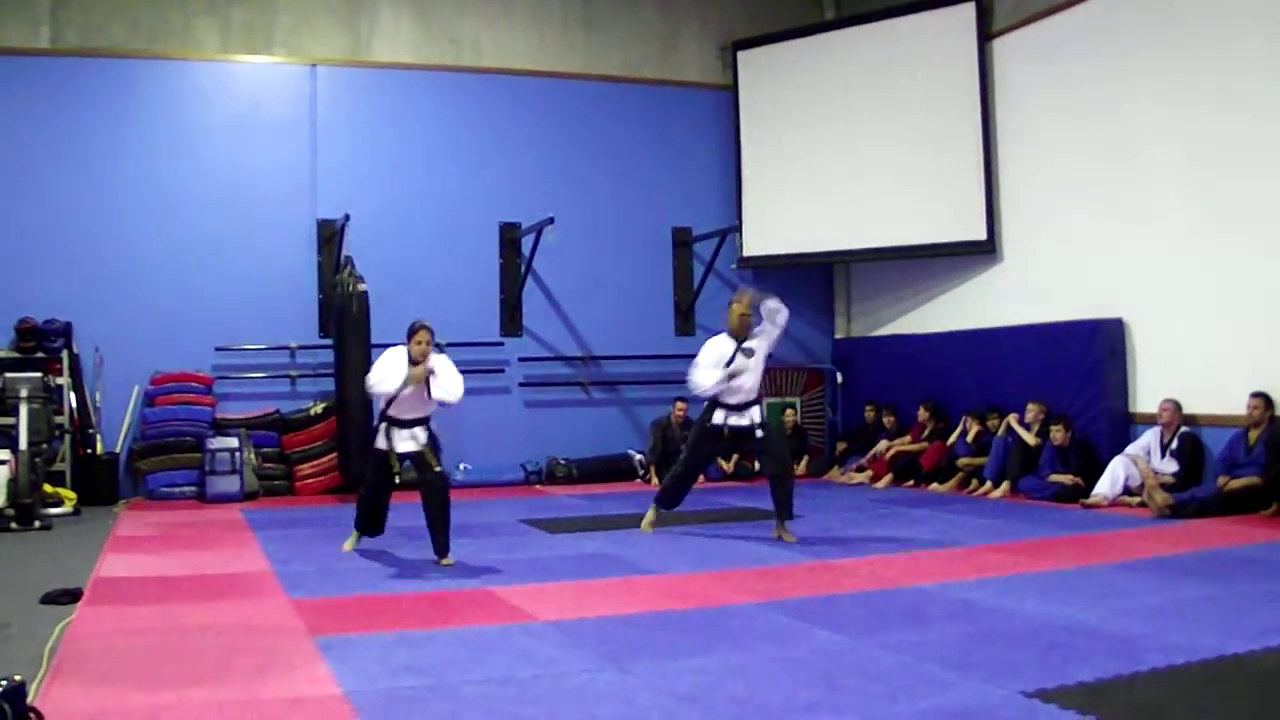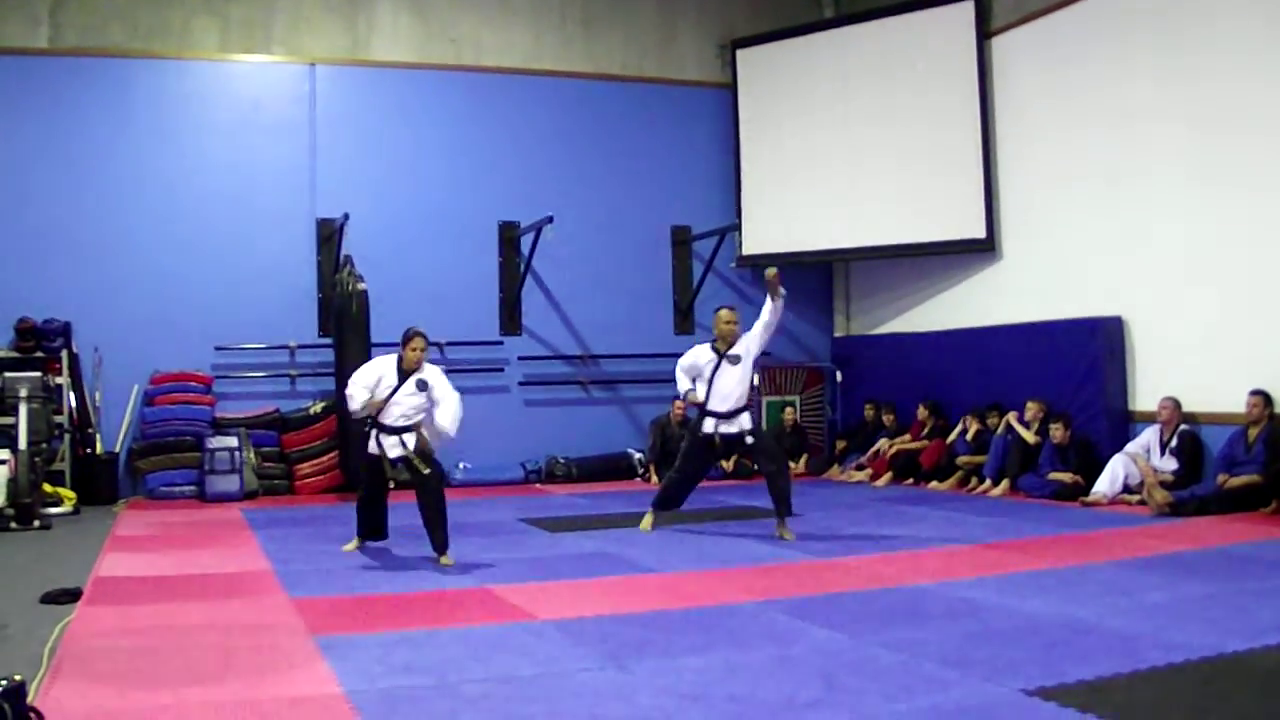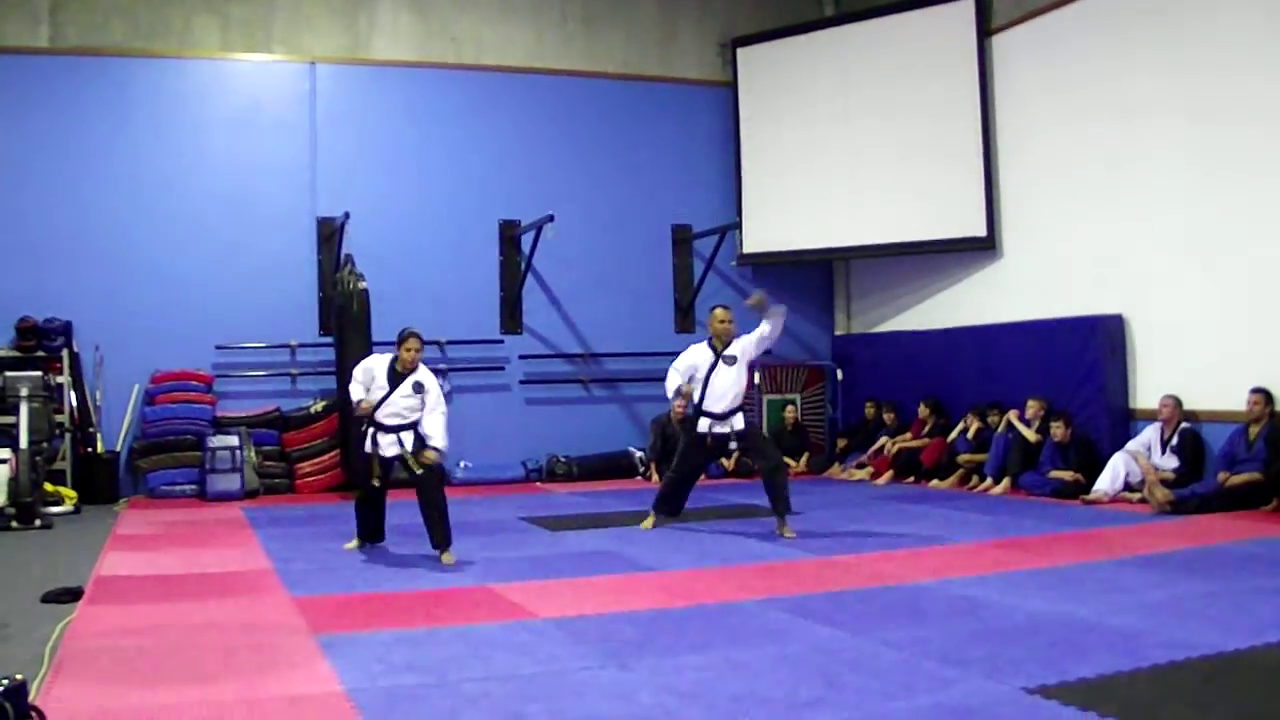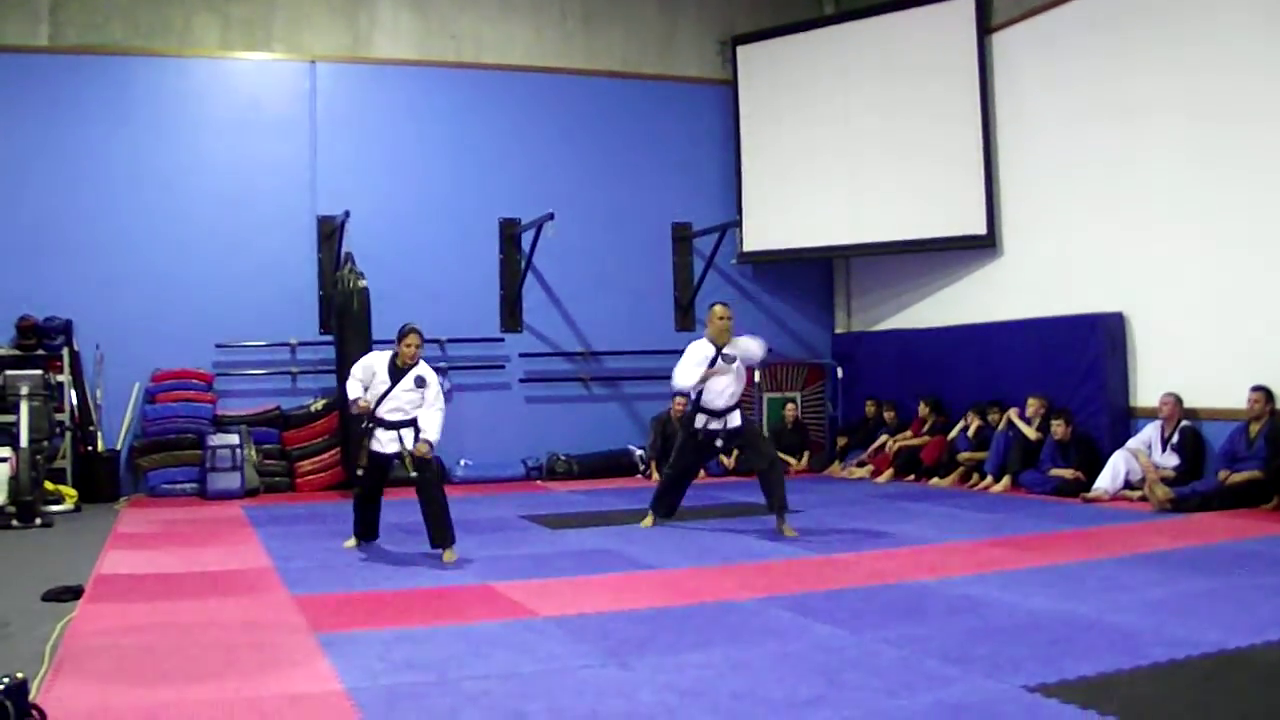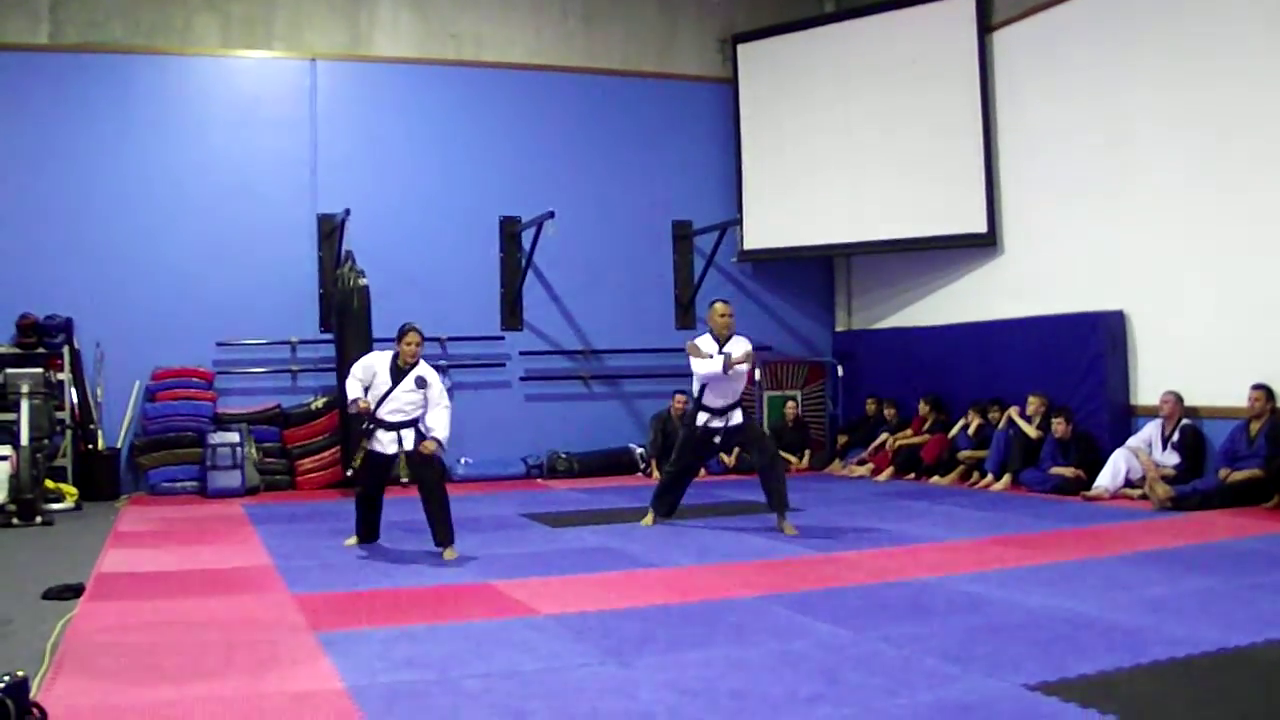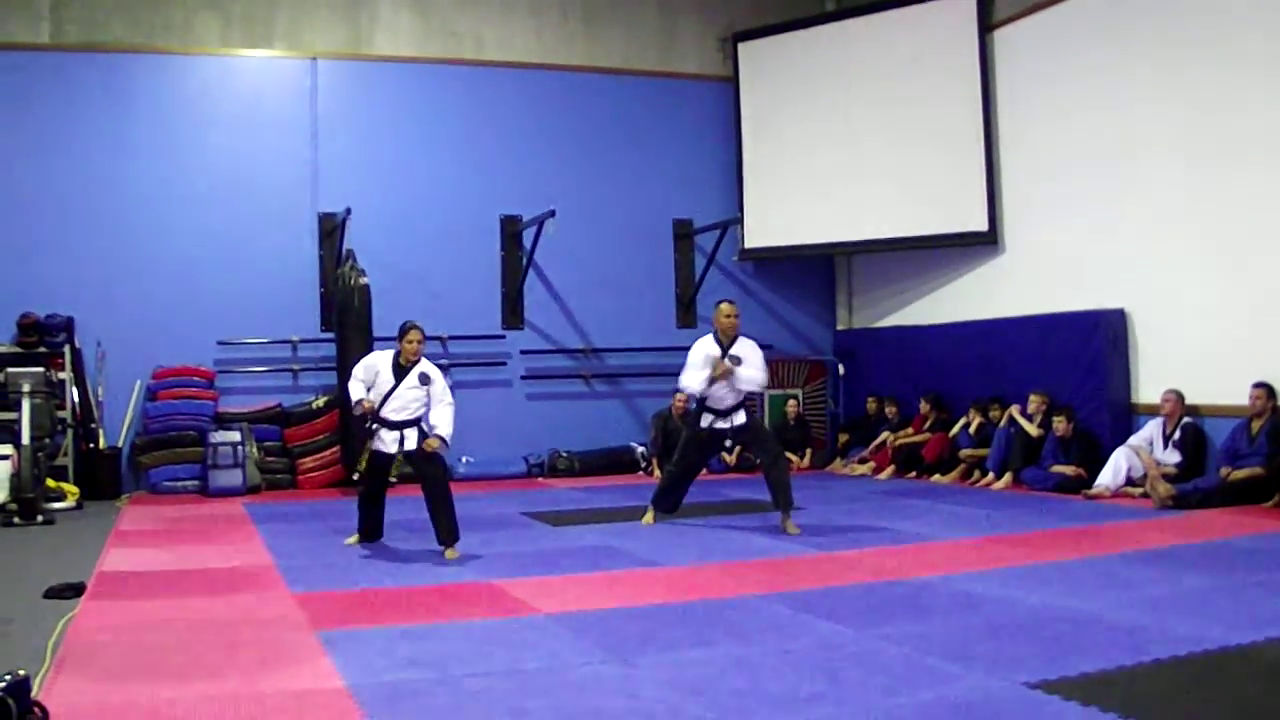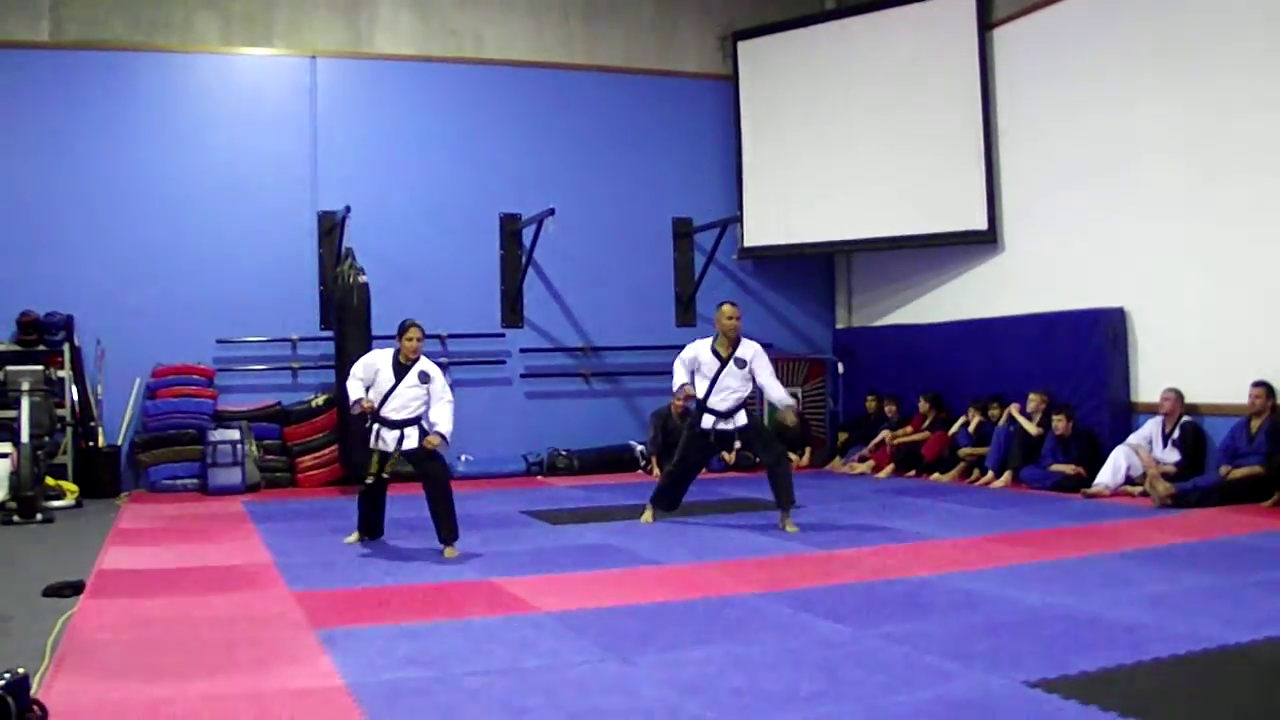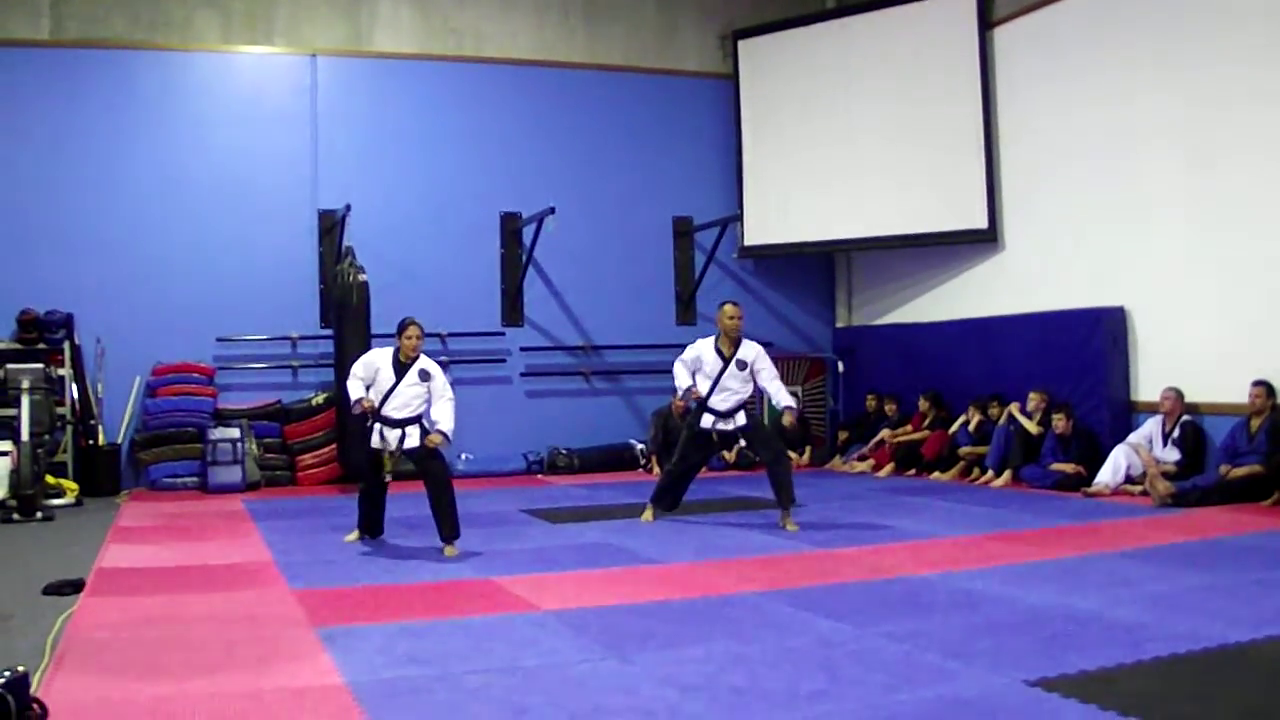
dt=0.1s
person 1, frame 1
left shoulder: (760, 336)
right shoulder: (714, 345)
left elbow: (779, 316)
right elbow: (698, 381)
left wrist: (761, 300)
right wrist: (725, 378)
left hip: (751, 417)
right hip: (718, 416)
left knee: (781, 464)
right knee: (690, 463)
left ankle: (781, 525)
right ankle: (657, 507)
person 1, frame 2
left shoulder: (747, 344)
right shoulder: (700, 352)
left elbow: (770, 318)
right elbow: (682, 370)
left wrist: (774, 288)
right wrist: (687, 394)
left hip: (741, 424)
right hip: (708, 427)
left knee: (777, 466)
right knee: (684, 473)
left ankle: (782, 522)
right ankle: (654, 512)
person 1, frame 3
left shoulder: (742, 345)
right shoulder: (695, 352)
left elbow: (771, 329)
right elbow: (674, 374)
left wrist: (764, 308)
right wrist: (679, 389)
left hip: (736, 423)
right hip: (705, 425)
left knee: (773, 464)
right knee: (681, 473)
left ankle: (782, 521)
right ankle: (656, 514)
person 1, frame 4
left shoulder: (740, 343)
right shoulder: (696, 348)
left elbow: (756, 351)
right elbow: (680, 380)
left wrist: (733, 343)
right wrist: (701, 374)
left hip: (733, 420)
right hip: (702, 421)
left knee: (768, 461)
right knee: (678, 468)
left ankle: (781, 520)
right ankle: (654, 513)
person 1, frame 5
left shoulder: (741, 343)
right shoulder: (699, 344)
left elbow: (740, 369)
right elbow: (702, 371)
left wrist: (707, 357)
right wrist: (733, 360)
left hip: (734, 417)
right hip: (704, 418)
left knee: (769, 458)
right knee: (679, 466)
left ankle: (782, 518)
right ankle: (655, 510)
person 1, frame 6
left shoulder: (748, 346)
right shoulder: (702, 346)
left elbow: (758, 381)
right elbow: (688, 383)
left wrist: (730, 372)
right wrist: (712, 375)
left hip: (738, 418)
right hip: (706, 418)
left knee: (774, 457)
right knee: (682, 464)
left ankle: (786, 517)
right ankle: (654, 508)
person 1, frame 7
left shoulder: (752, 349)
right shoulder: (699, 348)
left elbow: (769, 381)
right elbow: (681, 364)
left wrist: (785, 405)
right wrist: (683, 385)
left hip: (739, 418)
right hip: (707, 419)
left knee: (776, 456)
right knee: (682, 465)
left ankle: (785, 515)
right ankle: (653, 506)
person 1, frame 8
left shoulder: (754, 351)
right shoulder: (701, 347)
left elbow: (771, 382)
right elbow: (681, 365)
left wrist: (788, 407)
right wrist: (687, 388)
left hip: (739, 418)
right hip: (706, 419)
left knee: (776, 455)
right knee: (682, 464)
left ankle: (786, 514)
right ankle: (653, 505)
person 2, frame 1
left shoulder: (440, 362)
right shoulder: (393, 356)
left elbow: (454, 392)
right elbow: (376, 384)
left wrist: (426, 379)
right wrist: (406, 379)
left hip: (420, 434)
right hip: (389, 433)
left knee: (437, 489)
right knee: (375, 487)
left ankle: (442, 550)
right ankle: (362, 531)
person 2, frame 2
left shoulder: (432, 375)
right shoulder: (382, 364)
left elbow: (451, 404)
right elbow: (355, 386)
left wrist: (437, 428)
right wrist: (365, 404)
left hip: (412, 441)
right hip: (380, 439)
left knee: (431, 489)
right knee: (371, 491)
left ankle: (442, 549)
right ankle: (364, 535)
person 2, frame 3
left shoulder: (426, 378)
right shoulder: (375, 363)
left elbow: (436, 413)
right elbow: (357, 380)
left wrist: (435, 447)
right wrist: (360, 401)
left hip: (408, 440)
right hip: (377, 438)
left knee: (431, 487)
right knee: (370, 491)
left ankle: (444, 546)
right ankle: (364, 536)
person 2, frame 4
left shoulder: (426, 374)
right shoulder: (376, 360)
left elbow: (434, 409)
right elbow: (355, 378)
left wrist: (427, 441)
right wrist: (357, 399)
left hip: (408, 437)
right hip: (377, 435)
left knee: (430, 485)
right knee: (366, 487)
left ankle: (445, 544)
right ankle: (362, 534)
person 2, frame 5
left shoulder: (427, 375)
right shoulder: (376, 361)
left elbow: (440, 408)
right elbow: (354, 378)
left wrist: (436, 438)
right wrist: (357, 400)
left hip: (410, 437)
right hip: (377, 435)
left knee: (432, 484)
right knee: (368, 487)
left ankle: (446, 542)
right ankle: (364, 534)
person 2, frame 6
left shoulder: (430, 372)
right shoulder: (378, 360)
left elbow: (443, 404)
right elbow: (357, 378)
left wrist: (439, 435)
right wrist: (361, 400)
left hip: (413, 436)
right hip: (381, 434)
left knee: (436, 482)
right knee: (371, 485)
left ankle: (449, 542)
right ankle: (366, 532)
person 2, frame 7
left shoulder: (430, 370)
right shoulder: (378, 359)
left elbow: (443, 402)
right elbow: (356, 377)
left wrist: (440, 433)
right wrist: (360, 400)
left hip: (414, 435)
right hip: (381, 433)
left knee: (438, 480)
right knee: (372, 484)
left ankle: (448, 540)
right ankle: (366, 530)
person 2, frame 8
left shoulder: (430, 368)
right shoulder: (378, 358)
left elbow: (444, 400)
right elbow: (355, 377)
left wrist: (441, 431)
right wrist: (360, 399)
left hip: (415, 433)
right hip: (382, 432)
left knee: (439, 479)
right knee: (372, 483)
left ankle: (449, 539)
right ankle: (366, 529)
